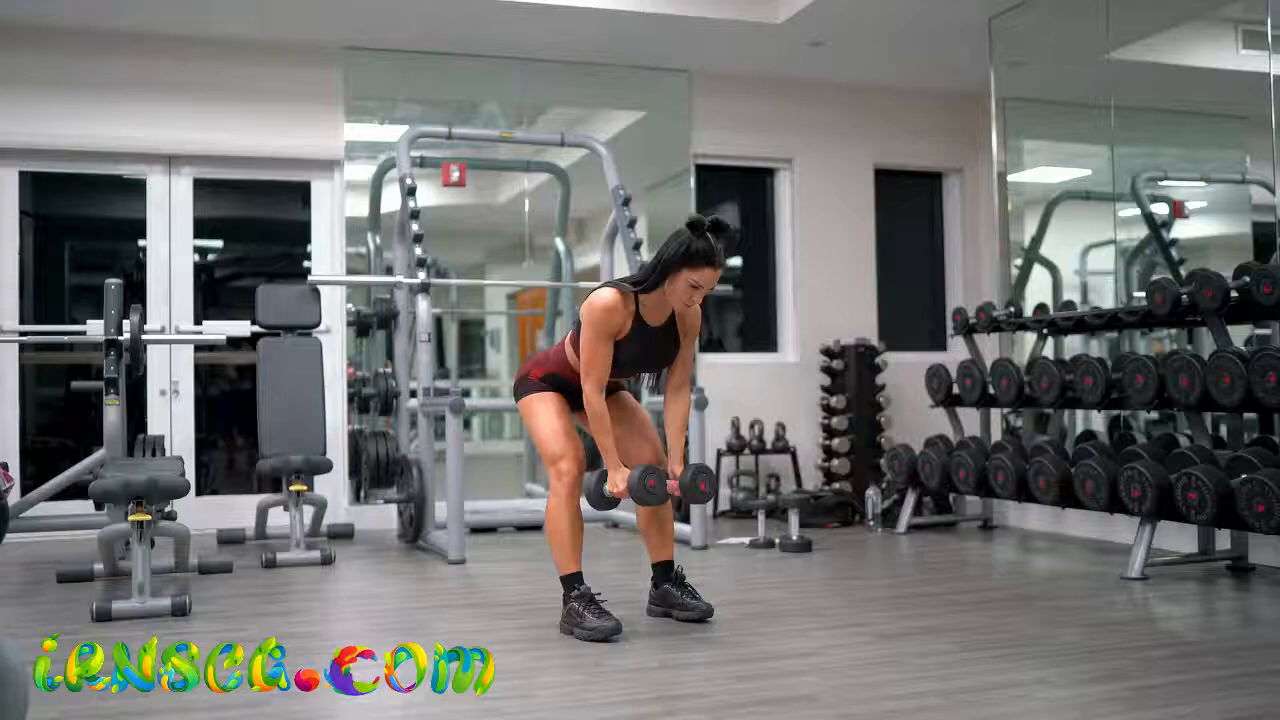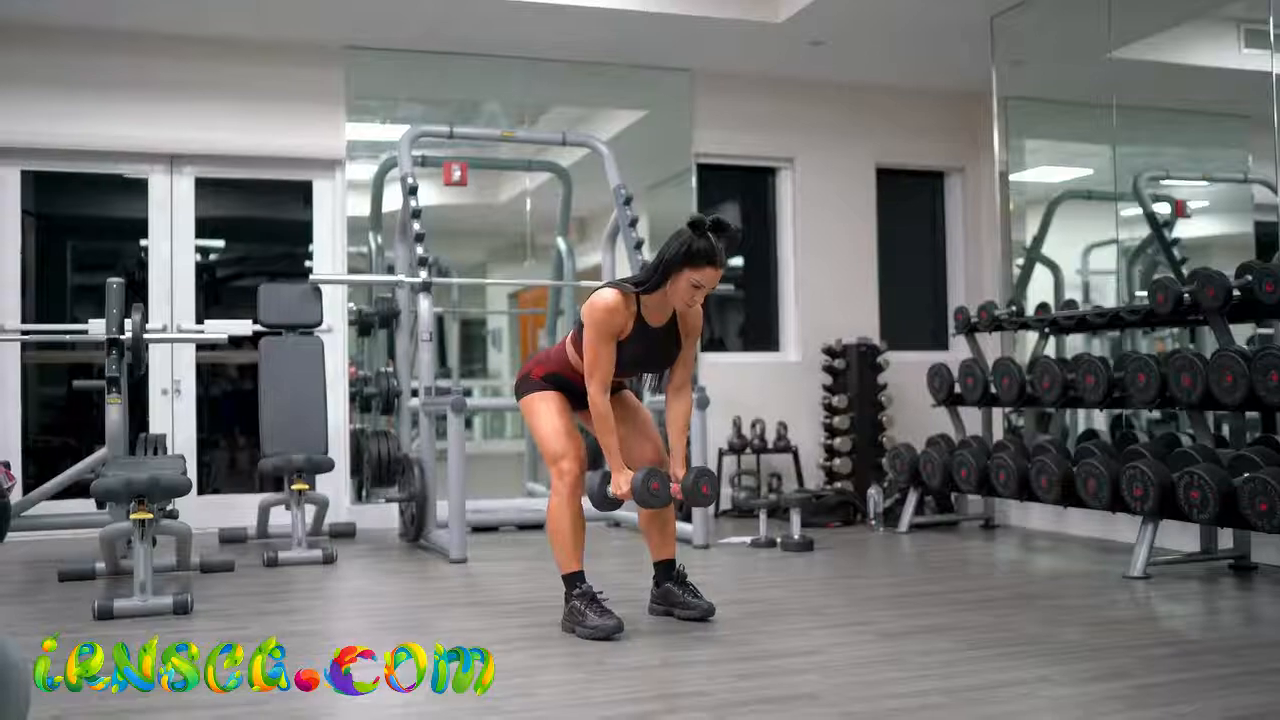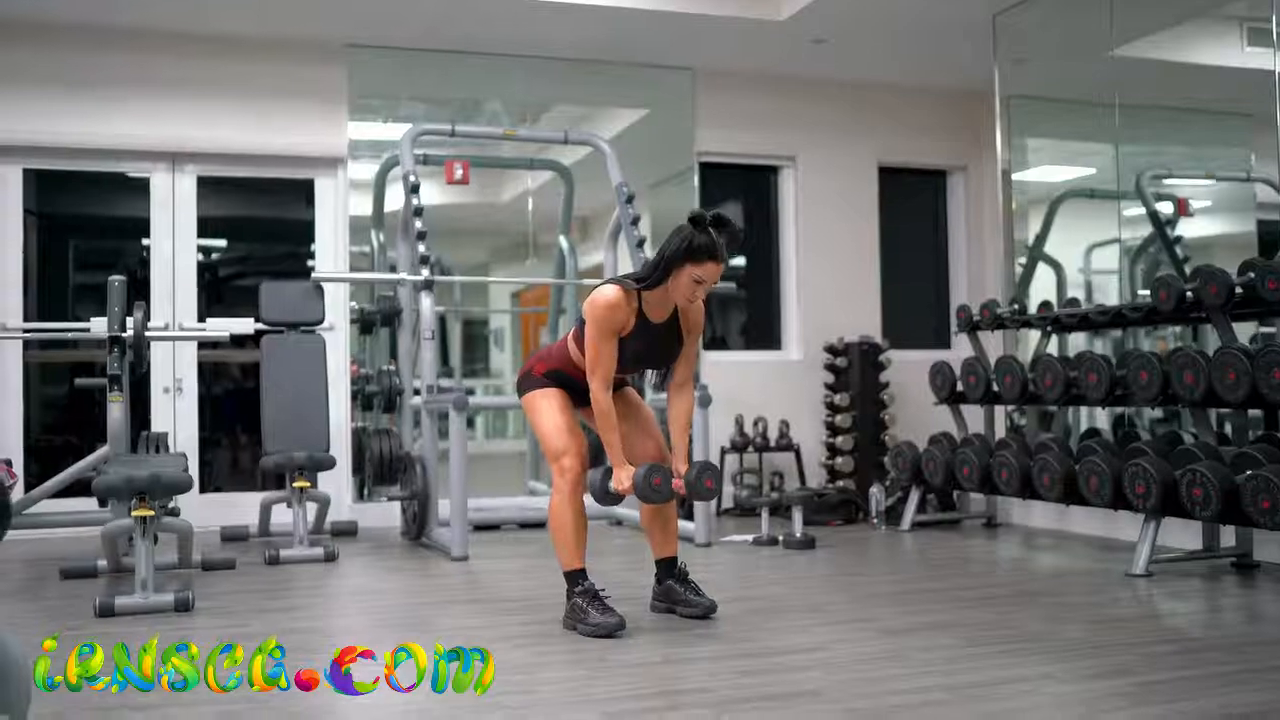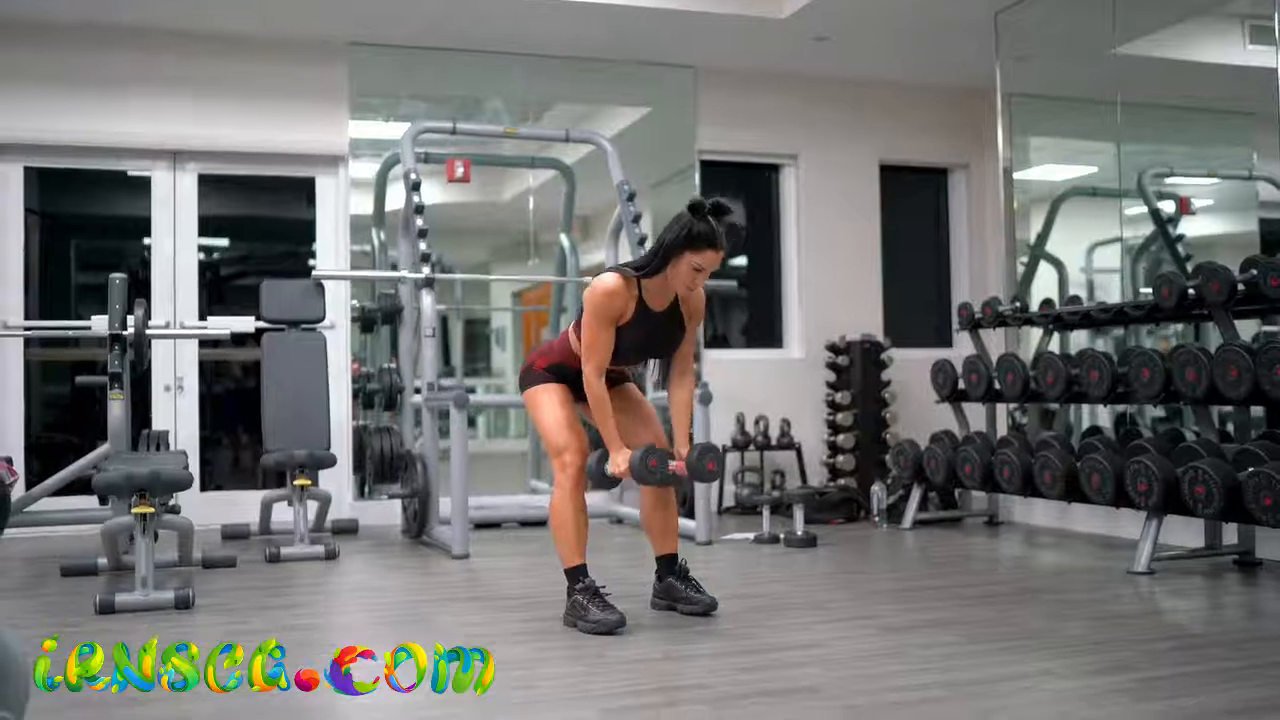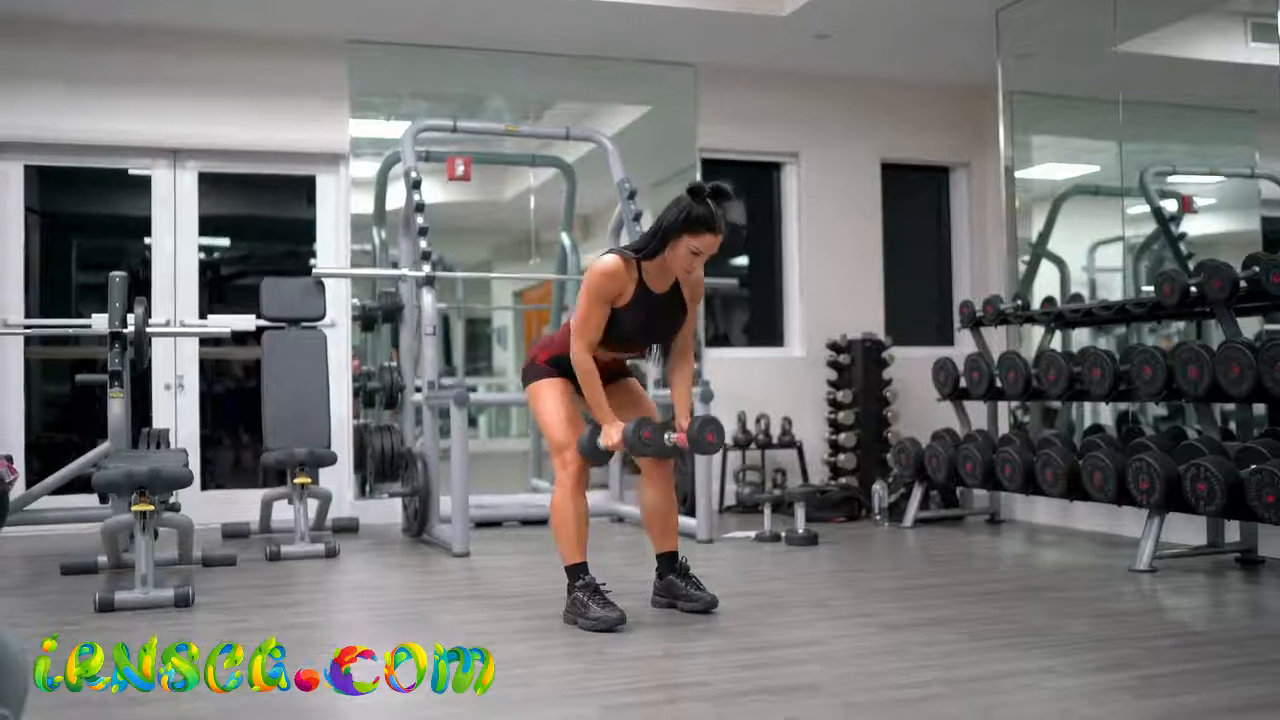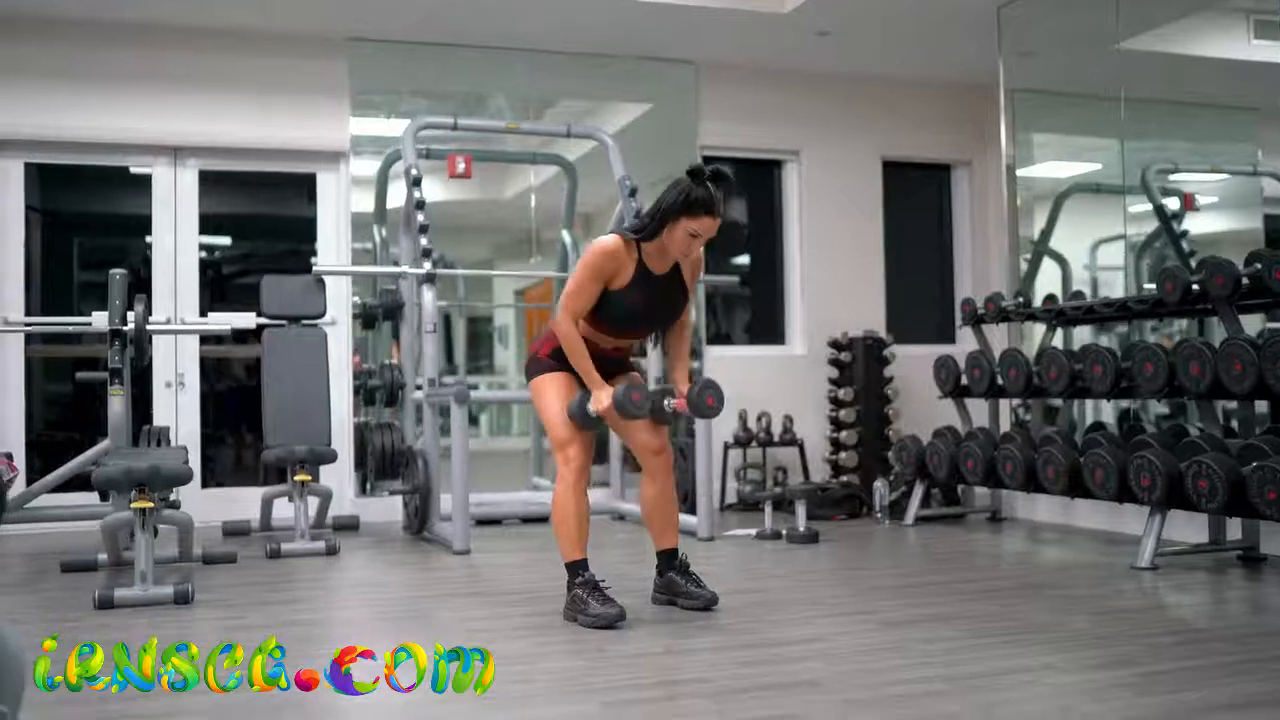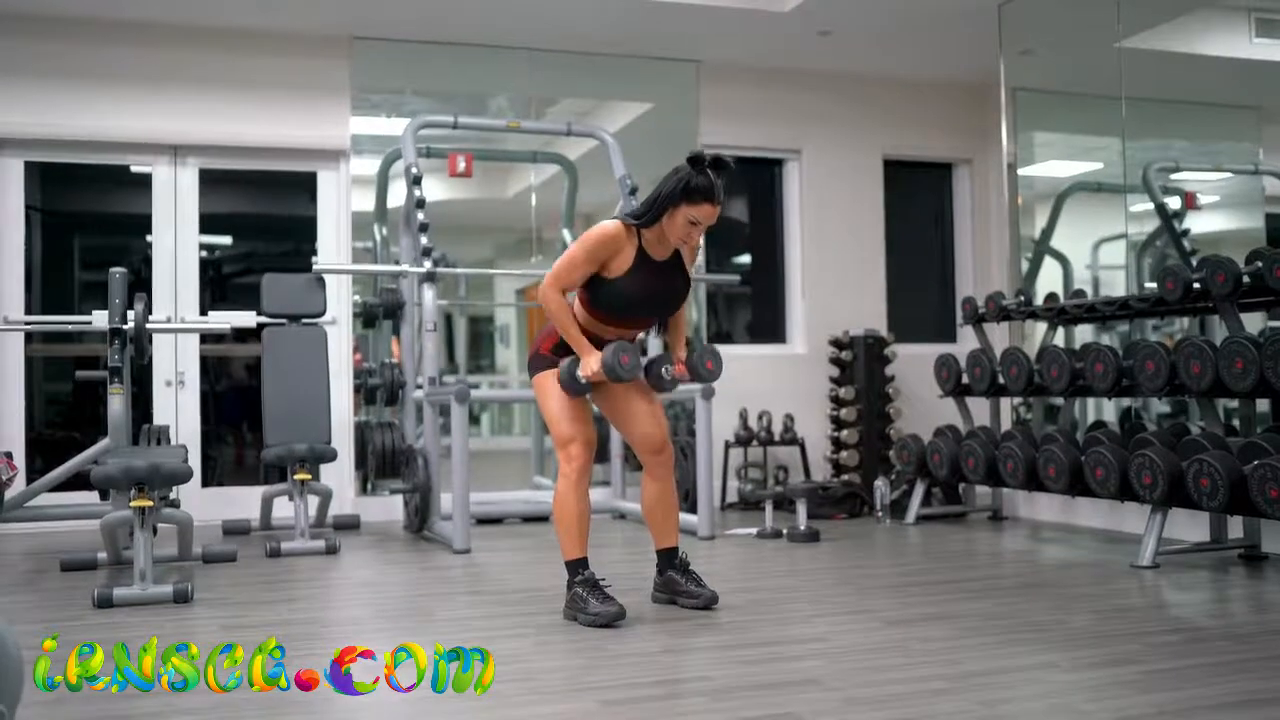
dt=0.1s
person 1, frame 1
left shoulder: (688, 316)
right shoulder: (609, 303)
left elbow: (677, 390)
right elbow: (591, 389)
left wrist: (677, 461)
right wrist: (613, 466)
left hip: (604, 385)
right hip: (547, 381)
left knee: (655, 468)
right knee: (568, 469)
left ankle: (665, 584)
right ankle: (575, 599)
person 1, frame 2
left shoulder: (690, 316)
right shoulder: (610, 304)
left elbow: (679, 391)
right elbow: (595, 392)
left wrist: (678, 463)
right wrist: (618, 468)
left hip: (605, 385)
right hip: (548, 381)
left knee: (656, 467)
right knee: (569, 469)
left ankle: (667, 582)
right ankle: (577, 598)
person 1, frame 3
left shoulder: (691, 312)
right shoulder: (611, 301)
left elbow: (681, 388)
right elbow: (597, 389)
left wrist: (681, 460)
right wrist: (619, 465)
left hip: (607, 384)
right hip: (551, 377)
left knee: (659, 467)
right knee: (571, 466)
left ankle: (668, 581)
right ankle: (578, 596)
person 1, frame 4
left shoulder: (692, 300)
right shoulder: (611, 289)
left elbow: (681, 375)
right elbow: (591, 374)
left wrist: (682, 445)
right wrist: (615, 448)
left hip: (612, 378)
right hip: (553, 373)
right knee: (572, 462)
left ankle: (669, 577)
right ankle: (579, 592)
person 1, frame 5
left shoulder: (691, 282)
right shoulder: (611, 270)
left elbow: (682, 349)
right elbow: (578, 347)
left wrist: (683, 415)
right wrist: (606, 421)
left hip: (612, 370)
right hip: (556, 364)
left knee: (660, 456)
right knee: (573, 459)
left ankle: (669, 576)
right ankle: (579, 590)
person 1, frame 6
left shoulder: (690, 264)
right shoulder: (610, 251)
left elbow: (679, 325)
right elbow: (564, 319)
left wrist: (681, 383)
right wrist: (596, 388)
left hip: (614, 361)
right hip: (558, 358)
left knee: (659, 451)
right knee: (575, 455)
left ankle: (669, 572)
right ankle: (579, 586)
person 1, frame 7
left shoulder: (689, 247)
right shoulder: (611, 236)
right elbow: (550, 290)
left wrist: (679, 351)
right wrist: (585, 351)
right hip: (562, 353)
left knee: (659, 451)
right knee: (577, 451)
left ankle: (669, 571)
right ankle: (579, 585)
